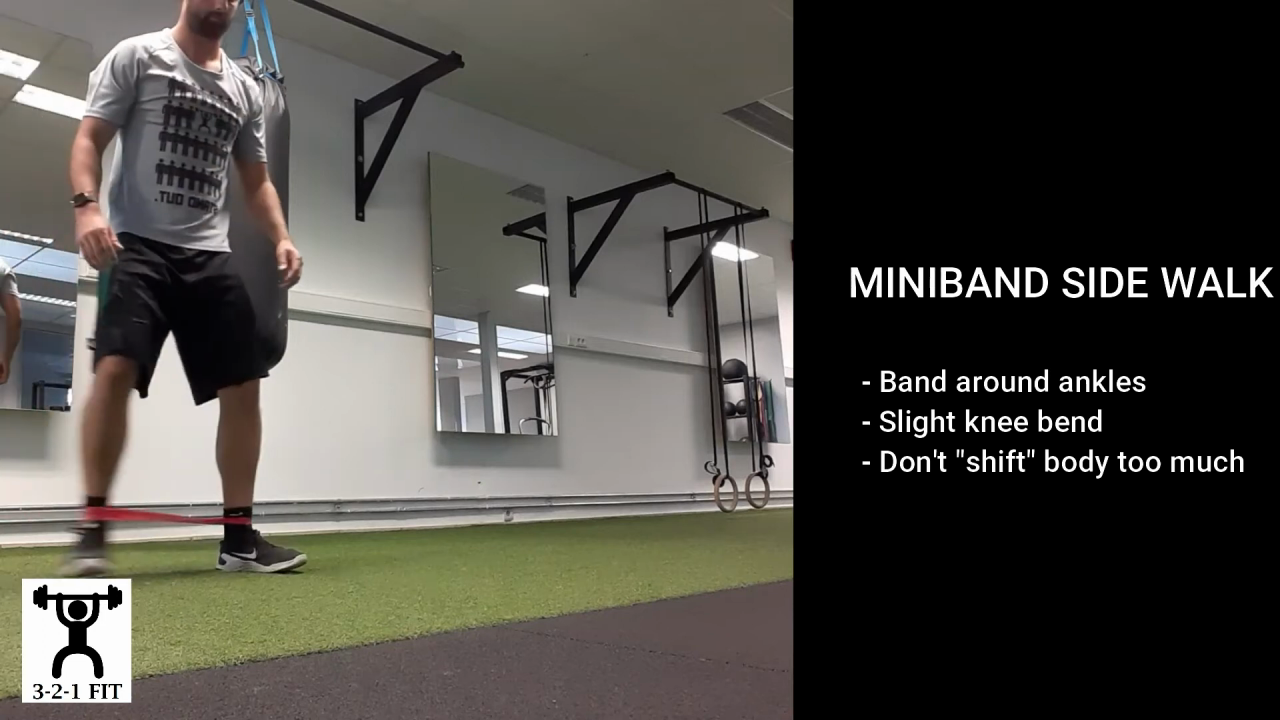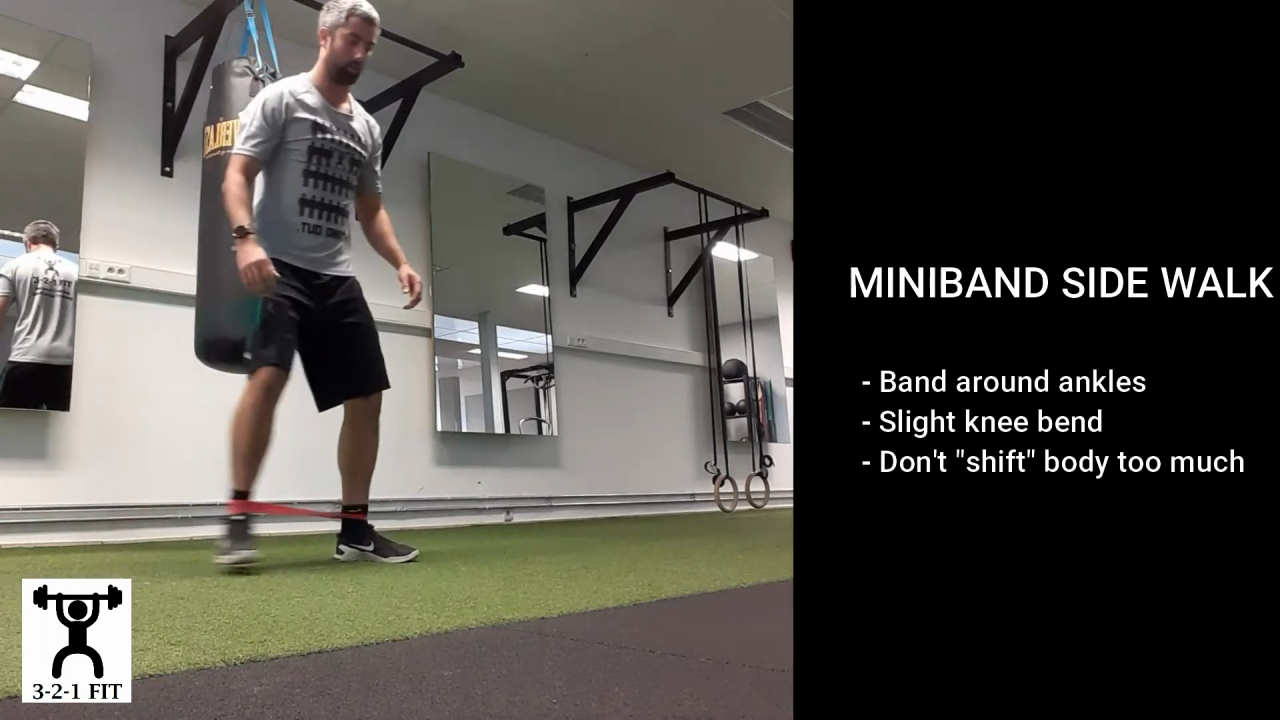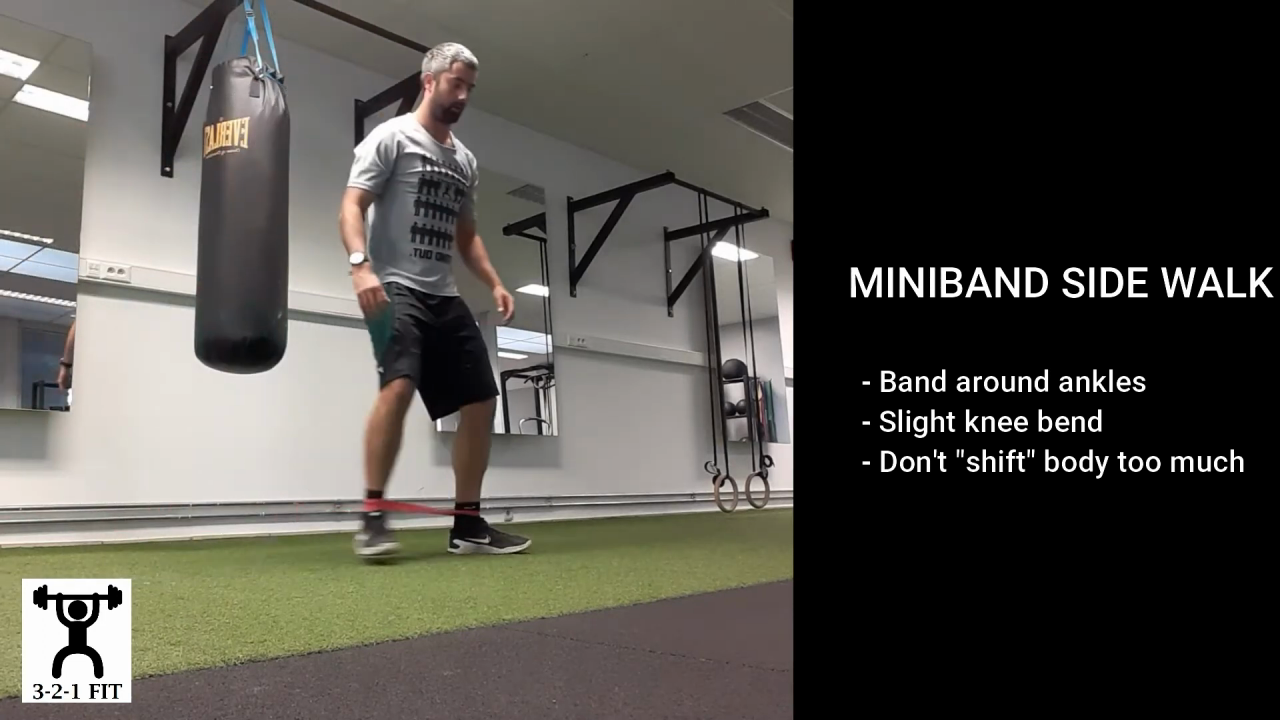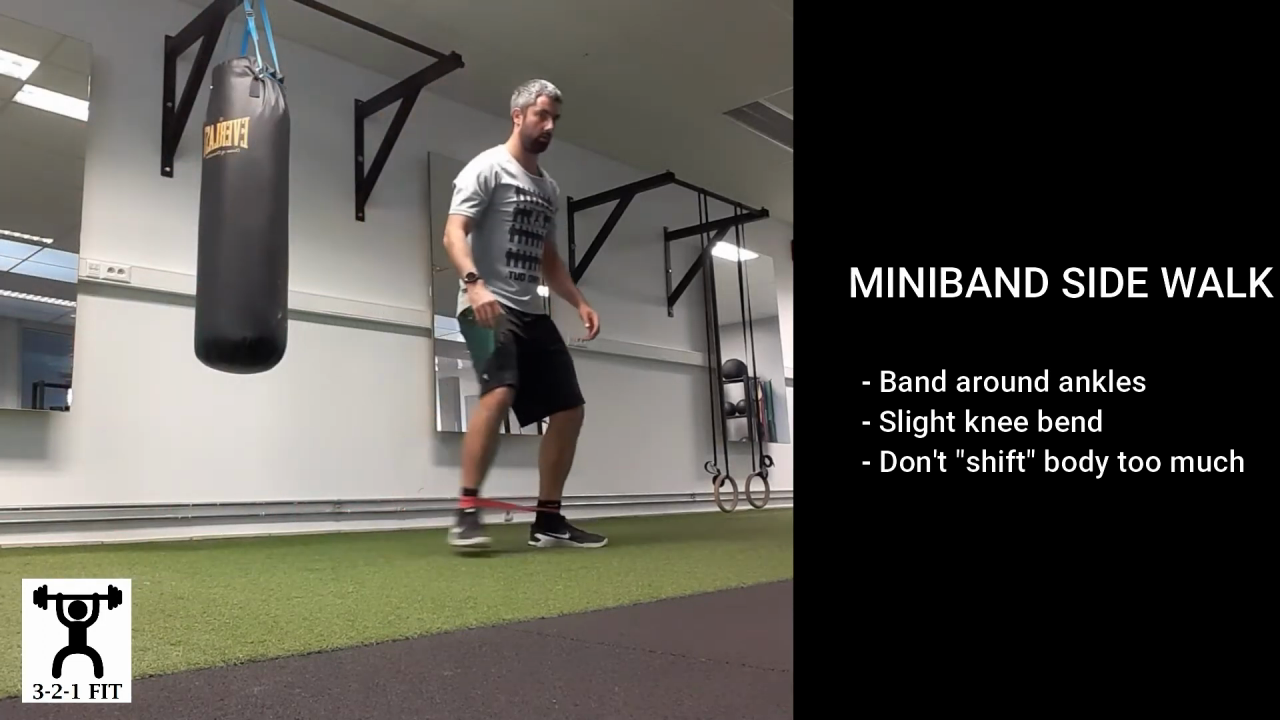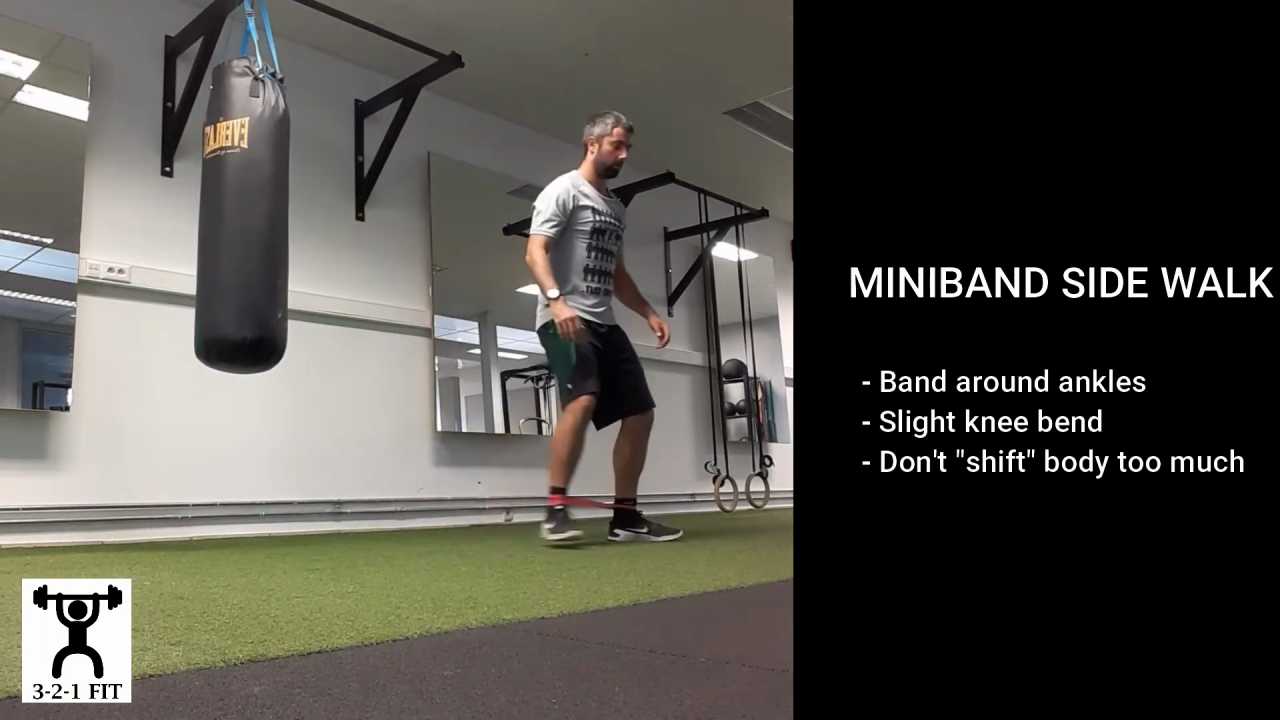
dt=1s
person 1, frame 1
left shoulder: (244, 89)
right shoulder: (137, 56)
left elbow: (255, 180)
right elbow: (89, 138)
left wrist: (281, 237)
right wrist: (86, 205)
left hip: (211, 255)
right hip: (140, 244)
left knee: (242, 388)
right knee: (117, 370)
left ankle: (239, 537)
right ankle: (93, 530)
person 1, frame 2
left shoulder: (366, 127)
right shoulder: (280, 99)
left elbow: (369, 209)
right elbow: (238, 174)
left wrist: (400, 262)
right wrist: (246, 238)
left hip: (338, 278)
right hip: (280, 269)
left knee: (366, 397)
right knee: (267, 376)
left ankle: (354, 528)
right ankle: (238, 517)
person 1, frame 3
left shoulder: (465, 159)
right shoulder: (391, 137)
right elbow: (353, 206)
left wrist: (494, 283)
right wrist: (361, 264)
left hip: (445, 296)
right hip: (395, 288)
left knee: (480, 403)
right knee: (400, 386)
left ankle: (468, 523)
right ankle: (373, 517)
person 1, frame 4
left shoulder: (548, 187)
right shoulder: (487, 168)
right elbow: (454, 233)
left wrist: (579, 302)
right wrist: (473, 282)
left hip: (532, 311)
right hip: (490, 308)
left knee: (569, 410)
right knee: (500, 393)
left ankle: (548, 519)
right ankle: (467, 511)
person 1, frame 5
left shoulder: (616, 207)
right shoulder: (564, 190)
right elbow: (535, 252)
left wrist: (648, 312)
right wrist: (555, 299)
left hip: (604, 322)
right hip: (566, 321)
left knee: (639, 413)
right knee: (584, 400)
left ankle: (625, 515)
right ankle: (556, 510)
